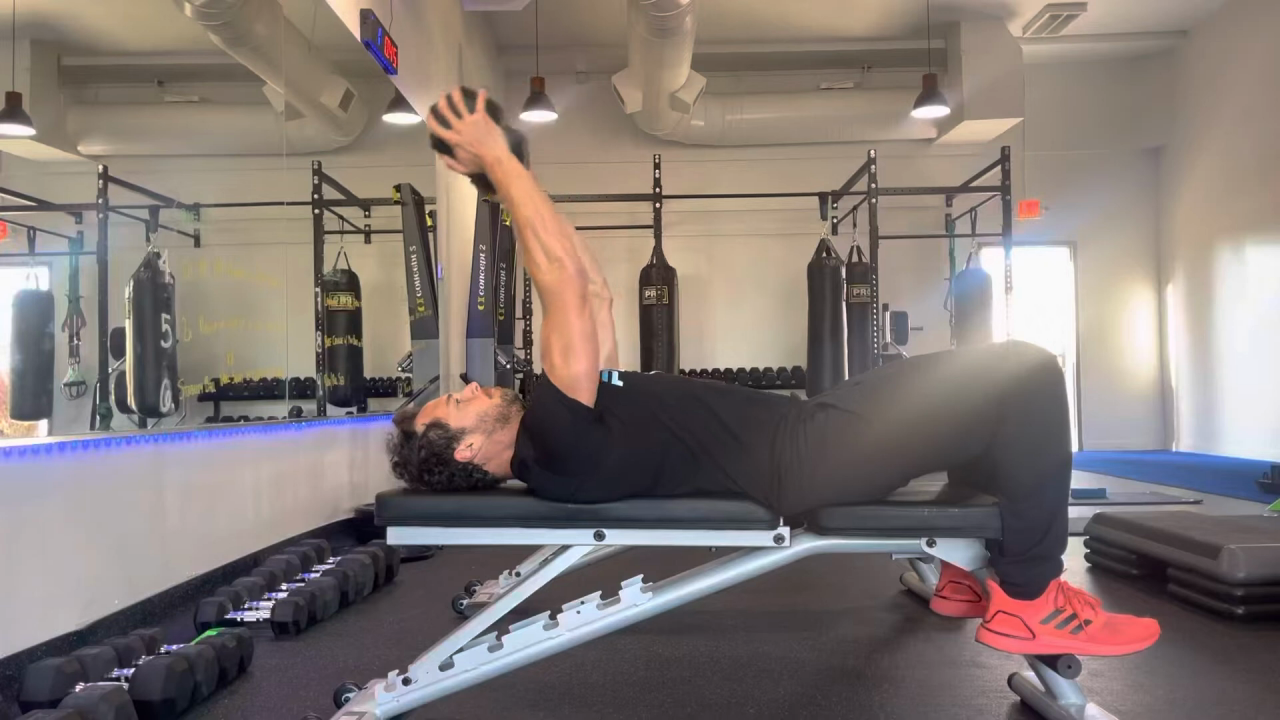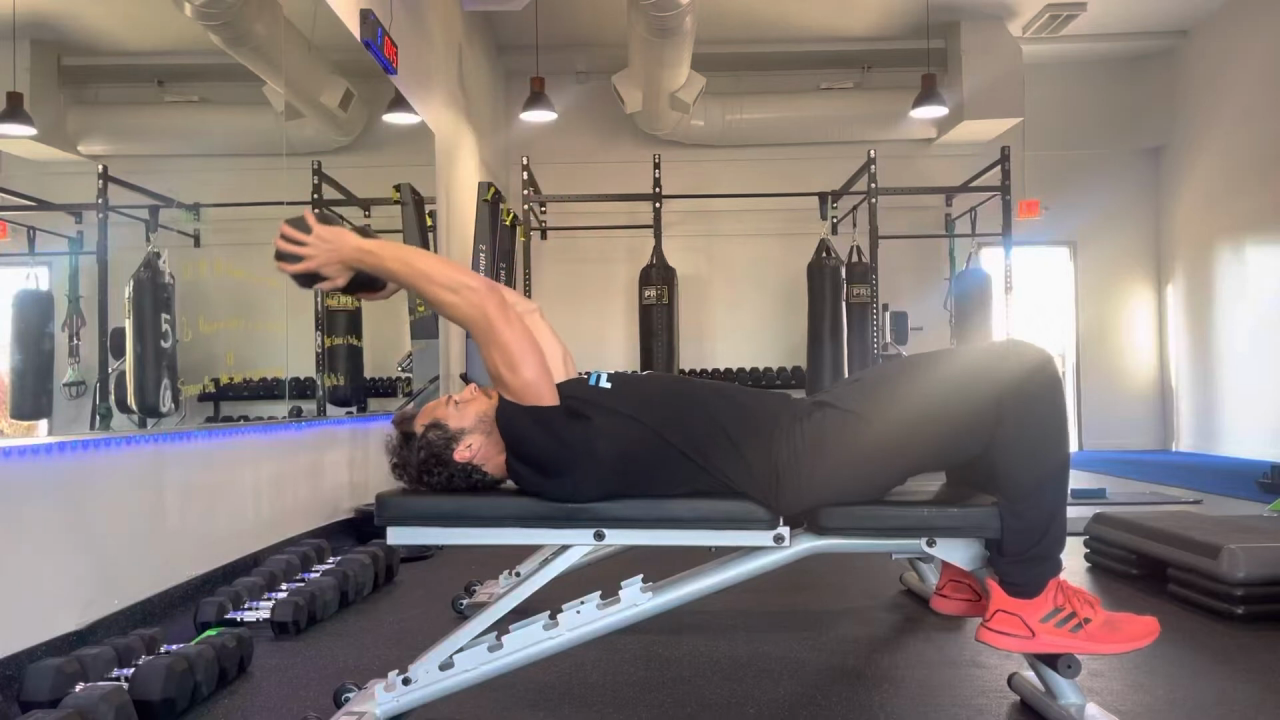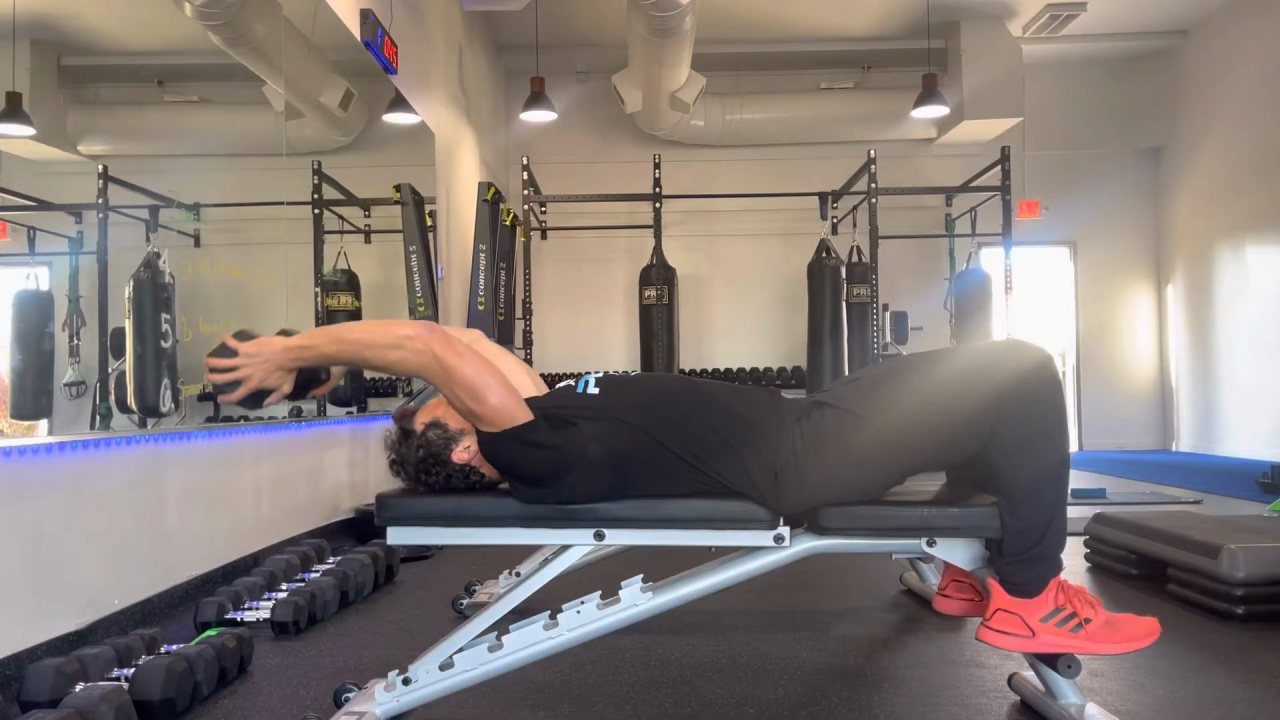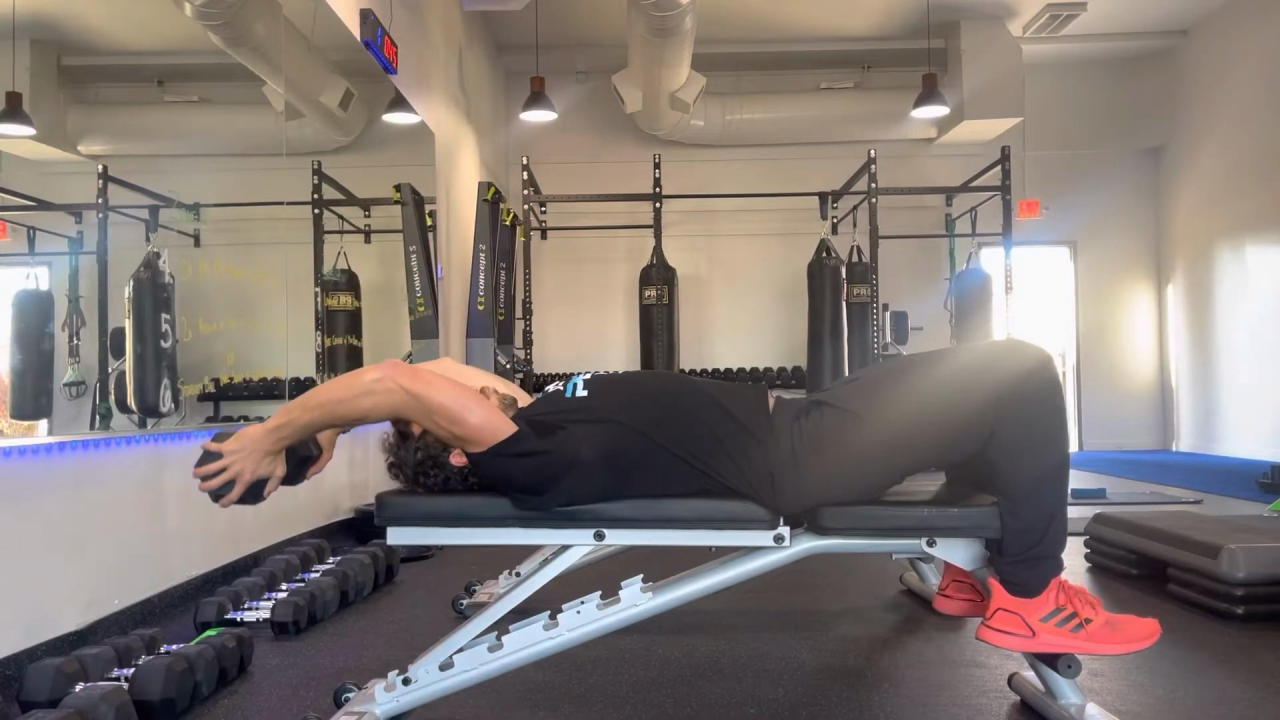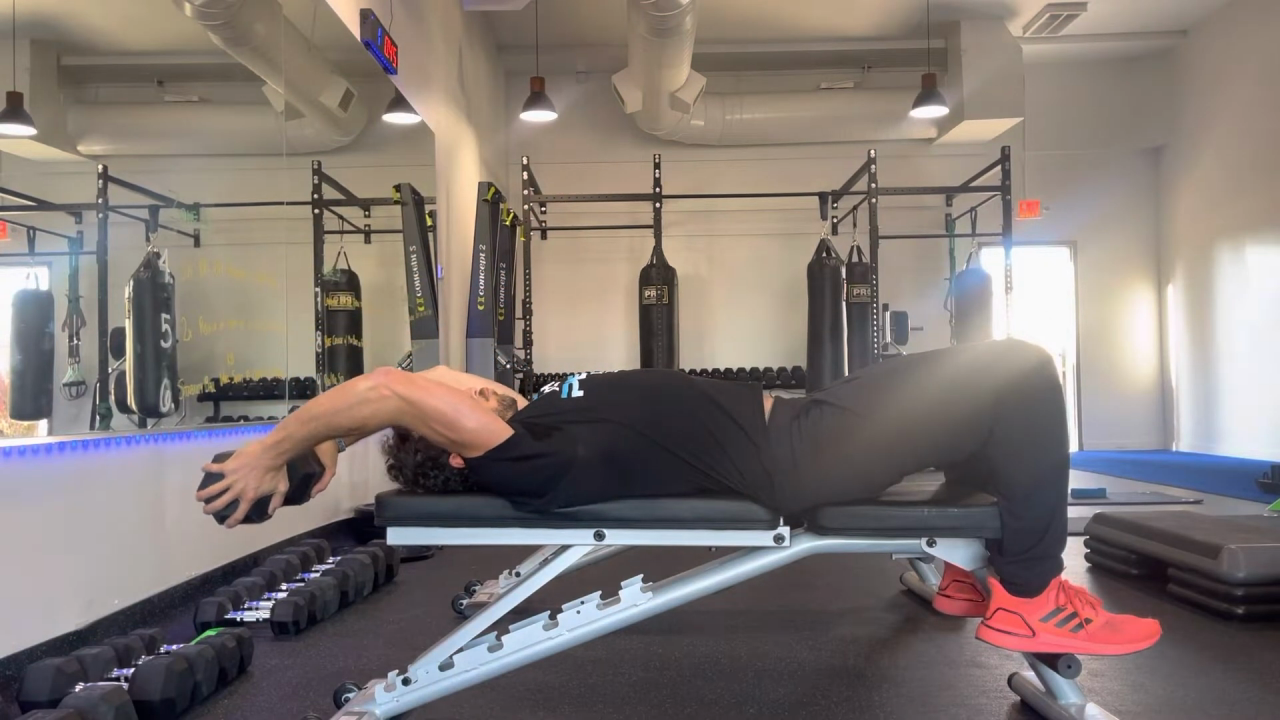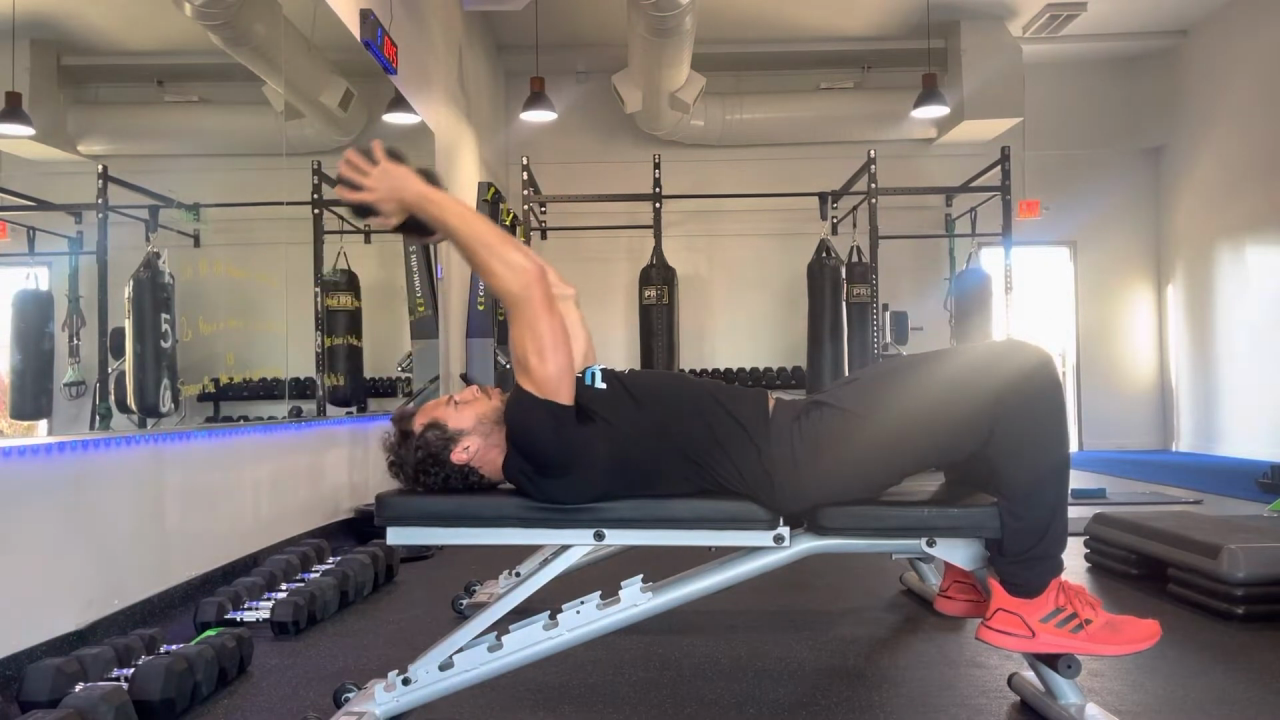
dt=0.7s
person 1, frame 1
left shoulder: (558, 429)
right shoulder: (558, 445)
left elbow: (587, 293)
right elbow: (568, 282)
left wrist: (499, 172)
right wrist: (495, 157)
left hip: (807, 428)
right hip: (808, 461)
left knee: (996, 379)
right knee: (1028, 376)
left ankle: (979, 568)
right ankle: (1027, 602)
person 1, frame 2
left shoulder: (548, 425)
right shoulder: (547, 453)
left elbow: (507, 314)
right elbow: (491, 310)
left wrist: (370, 259)
right wrist: (359, 249)
left hip: (799, 420)
right hip: (803, 460)
left knee: (991, 377)
right knee: (1021, 375)
left ankle: (974, 568)
right ankle: (1024, 599)
person 1, frame 3
left shoulder: (541, 418)
right shoulder: (537, 460)
left elbow: (462, 346)
right elbow: (432, 344)
left wrist: (302, 350)
right wrist: (287, 353)
left hip: (797, 419)
right hip: (803, 458)
left knee: (990, 375)
right knee: (1023, 374)
left ankle: (972, 568)
right ankle: (1027, 598)
person 1, frame 4
left shoulder: (537, 415)
right shoulder: (535, 463)
left elbow: (438, 368)
right elbow: (405, 384)
left wrist: (314, 422)
right wrist: (271, 435)
left hip: (798, 417)
right hip: (803, 461)
left knee: (987, 379)
right knee: (1020, 371)
left ankle: (971, 570)
right ankle: (1028, 598)
person 1, frame 5
left shoulder: (533, 422)
right shoulder: (528, 467)
left elbow: (417, 385)
right elbow: (398, 390)
left wrist: (320, 431)
right wrist: (271, 448)
left hip: (796, 418)
right hip: (799, 456)
left knee: (990, 380)
right knee: (1020, 371)
left ankle: (971, 567)
right ankle: (1029, 598)
person 1, frame 6
left shoulder: (549, 434)
right shoulder: (546, 452)
left elbow: (554, 297)
right elbow: (529, 287)
left wrist: (425, 205)
right wrist: (417, 194)
left hip: (797, 425)
right hip: (801, 457)
left knee: (994, 378)
right knee: (1022, 375)
left ankle: (976, 569)
right ankle: (1027, 600)
